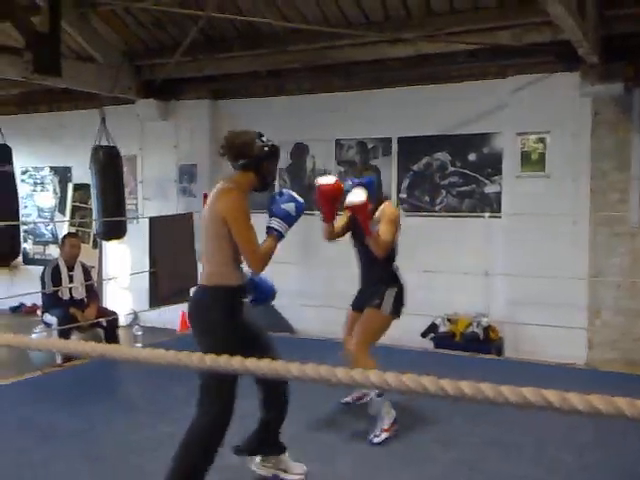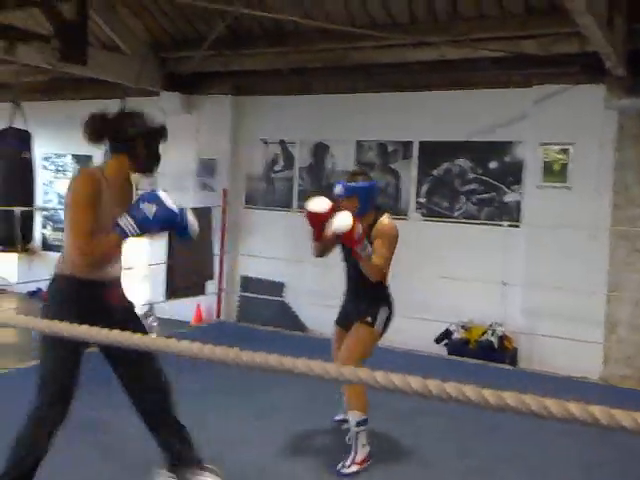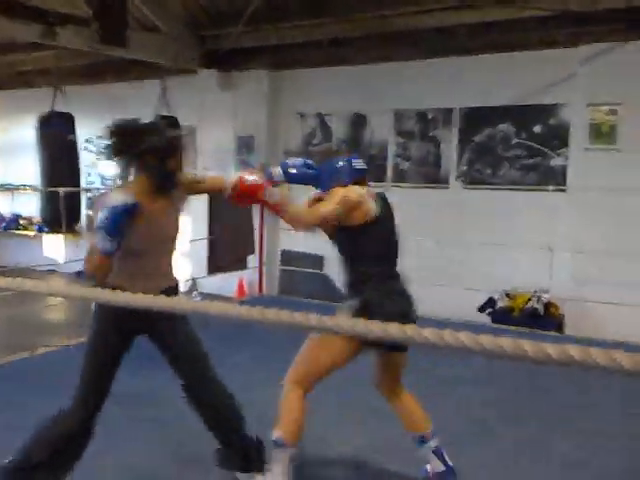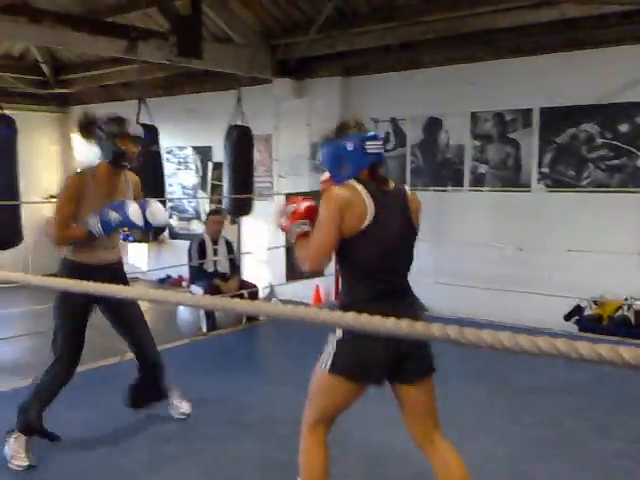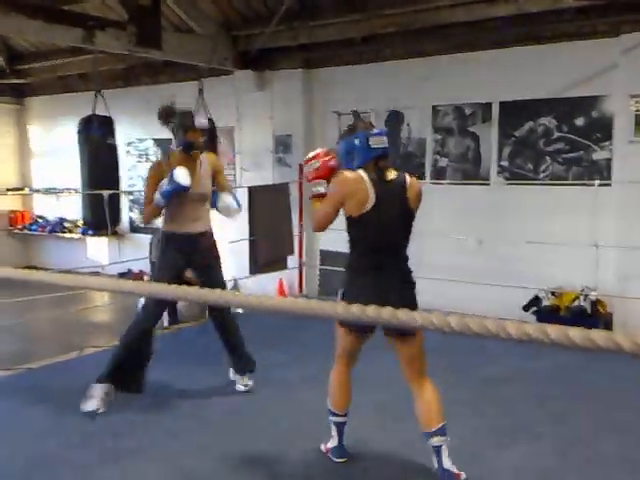
dt=1s
person 1, frame 1
left shoulder: (227, 191)
right shoulder: (232, 197)
right elbow: (255, 260)
left wrist: (249, 282)
right wrist: (280, 224)
left hip: (224, 303)
right hip: (216, 306)
left knee: (275, 376)
right knee: (216, 406)
left ankle: (267, 451)
person 1, frame 2
left shoulder: (128, 185)
right shoulder: (86, 182)
right elbow: (84, 254)
left wrist: (168, 221)
right wrist: (134, 222)
left hip: (108, 294)
right hip: (70, 298)
left knee: (150, 385)
right knee: (53, 404)
person 1, frame 3
left shoulder: (177, 189)
right shoulder: (115, 204)
left elbow: (225, 186)
right elbow: (94, 274)
right wrist: (108, 234)
right hip: (116, 306)
left knee: (209, 393)
right knee: (85, 406)
person 1, frame 4
left shoulder: (132, 182)
right shoulder: (79, 181)
left elbow: (145, 219)
right elbow: (61, 236)
left wrist: (154, 219)
right wrist: (99, 223)
left hip: (112, 275)
right hip: (77, 276)
left knee: (146, 348)
right knee: (64, 363)
left ankle: (160, 392)
right ankle: (21, 432)
person 1, frame 5
left shoulder: (212, 162)
right shoulder: (160, 167)
left elbow: (227, 198)
right elbow: (147, 214)
left wrist: (230, 204)
right wrist: (164, 193)
left hip: (204, 243)
right hip: (172, 245)
left knee: (220, 311)
right knee: (149, 314)
left ankle: (241, 368)
right ankle: (106, 383)
person 2, frame 1
left shoulder: (387, 211)
right shoulder: (352, 213)
left elbow: (381, 250)
right elbow: (330, 234)
left wrist: (364, 215)
right wrist: (327, 207)
left hip: (386, 289)
right hip: (368, 288)
left knee: (356, 350)
right knee: (352, 344)
left ankle: (386, 415)
right ankle: (366, 390)
person 2, frame 2
left shoulder: (384, 226)
right shoulder: (346, 217)
left elbow: (377, 274)
right elbow: (320, 251)
left wrist: (356, 240)
right wrist: (318, 226)
left hip: (375, 307)
right hip: (352, 302)
left knee: (347, 369)
right knee: (340, 366)
left ankle: (361, 448)
right ankle: (353, 411)
person 2, frame 3
left shoulder: (351, 198)
right shoulder: (376, 201)
left elbow: (306, 220)
left wrist: (264, 190)
left hip: (368, 308)
right hip: (399, 307)
left knee: (295, 382)
right knee: (392, 389)
person 2, frame 4
left shoulder: (340, 197)
right shoulder: (409, 201)
left elbow: (313, 262)
left wrist: (298, 230)
left hip: (362, 328)
left knee: (314, 424)
right knee: (429, 436)
person 2, frame 5
left shoulder: (346, 182)
right shoulder: (412, 186)
left elbow: (318, 224)
left wrist: (318, 184)
left hip: (360, 290)
right hip: (400, 290)
left knee: (343, 362)
right knee: (419, 379)
left ankle: (336, 442)
